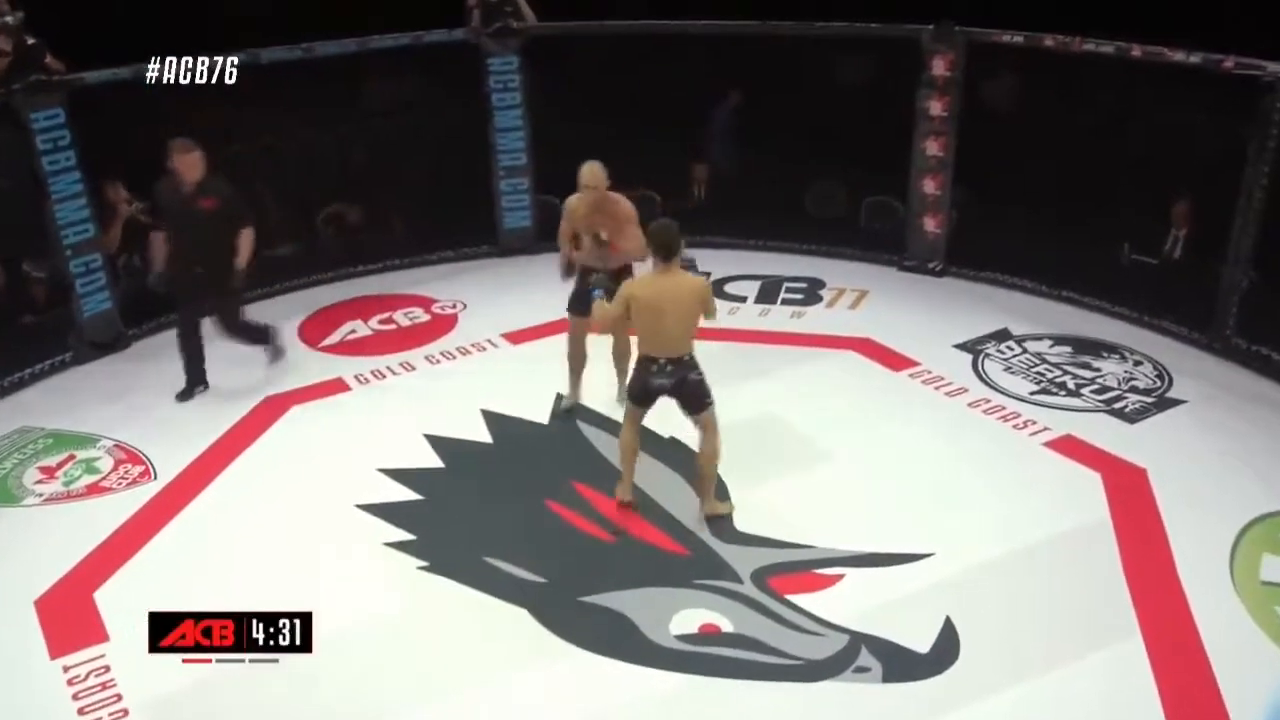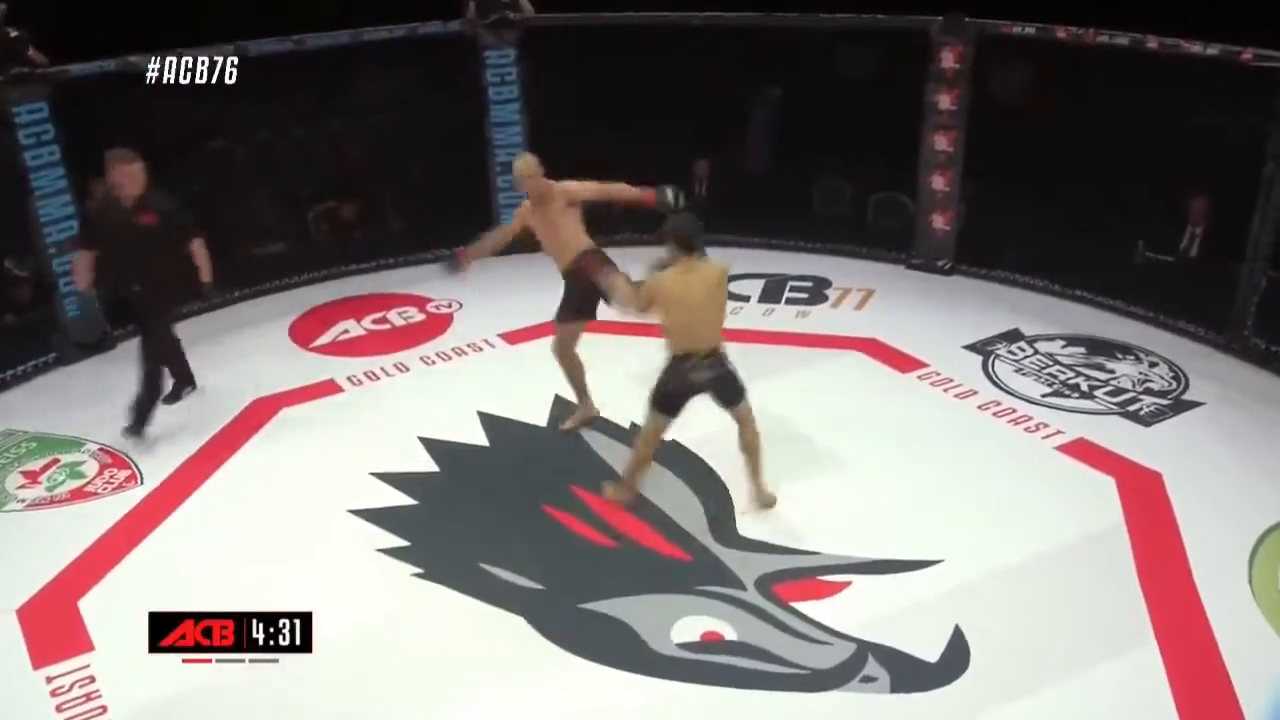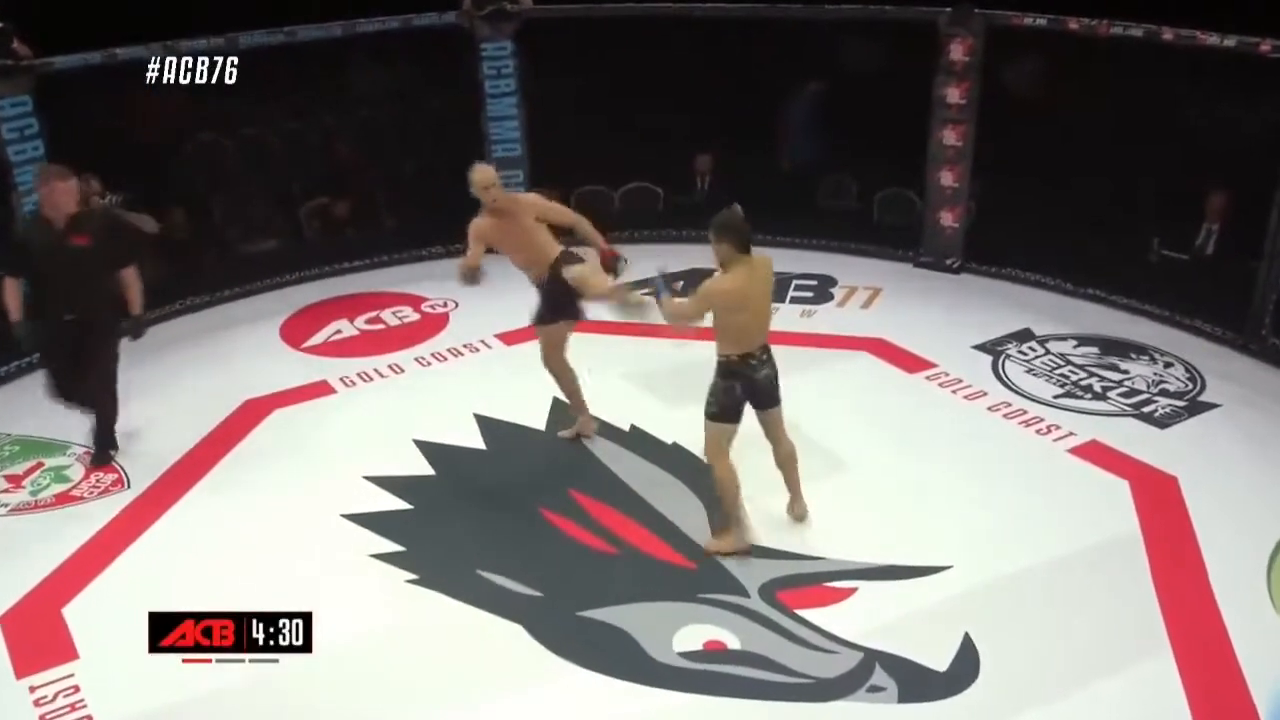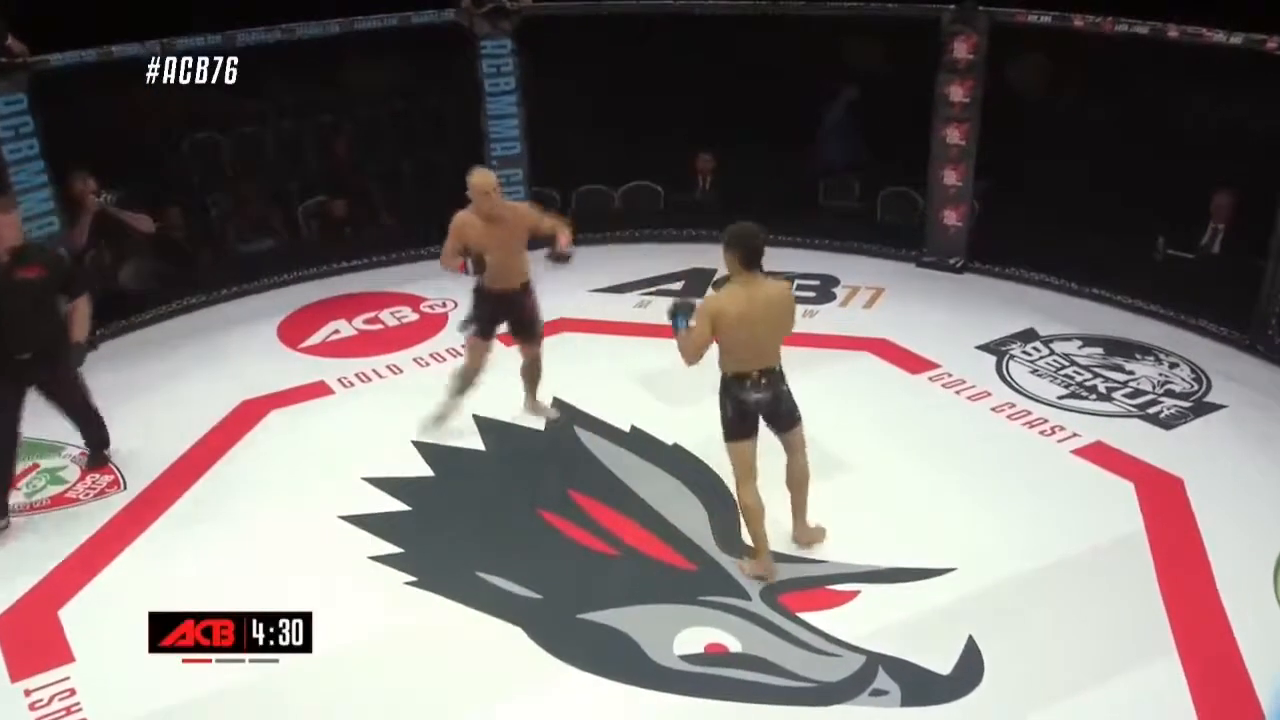
dt=0.3s
person 1, frame 1
left shoulder: (633, 288)
right shoulder: (699, 285)
left elbow: (600, 323)
right elbow: (710, 314)
left wrist: (598, 294)
left hip: (648, 369)
right hip: (684, 369)
left knee: (631, 422)
right knee: (709, 430)
left ankle: (625, 488)
right ankle: (708, 502)
person 1, frame 2
left shoulder: (658, 282)
right shoulder: (718, 272)
left elbow: (634, 303)
left wrist: (611, 278)
left hip: (681, 369)
right hip: (716, 366)
left knee: (652, 432)
right knee: (746, 421)
left ankle: (624, 489)
right ankle: (759, 489)
person 1, frame 3
left shoulder: (717, 288)
right shoulder: (765, 265)
left elbow: (678, 318)
left wrist: (663, 296)
right wrist: (737, 224)
left hip: (733, 372)
right hip: (764, 364)
left knee: (717, 453)
right knee: (778, 434)
left ankle: (737, 532)
right ankle: (797, 502)
person 1, frame 4
left shoulder: (715, 303)
right shoulder: (783, 291)
left elbow: (691, 355)
left wrist: (681, 323)
left hip: (736, 392)
right hip: (774, 385)
left knee: (746, 478)
right knee: (796, 451)
left ankle: (761, 558)
right ankle: (802, 528)
person 2, frame 1
left shoulder: (221, 191)
right shoulder: (164, 194)
left elbow: (246, 230)
right elbow: (159, 233)
left wrist: (239, 268)
right wrist: (159, 269)
left hip: (220, 271)
right hip: (184, 274)
left knee: (231, 325)
right knee: (187, 328)
left ankle: (267, 337)
right ankle: (195, 380)
person 2, frame 2
left shoulder: (163, 205)
right shoulder: (101, 212)
left elbow: (193, 241)
right elbow: (85, 252)
left wrist: (206, 279)
right wrist: (82, 292)
left hip: (162, 290)
right hip: (131, 293)
left knee: (152, 349)
right knee: (161, 340)
left ankle: (141, 415)
right ankle: (184, 381)
person 2, frame 3
left shoulder: (99, 224)
right shoulder: (26, 234)
left elbow: (126, 269)
left wrist: (135, 313)
left hip: (99, 320)
right hip: (55, 324)
left knee: (99, 384)
right knee: (65, 387)
left ankle: (105, 443)
person 2, frame 4
left shoulder: (44, 259)
left elbow: (78, 299)
left wrist: (77, 343)
left hip: (49, 355)
left knee: (77, 407)
left ankle: (99, 448)
person 3, frame 1
left shoulder: (623, 208)
right shoulder: (572, 205)
left elbow: (640, 251)
right elbow: (564, 238)
left wrist: (609, 244)
right wrist: (568, 258)
left hip: (618, 273)
right hip: (588, 273)
left knee: (620, 334)
right knee: (575, 336)
left ankle: (622, 384)
right ankle: (573, 390)
person 3, frame 2
left shoulder: (566, 191)
right shoulder: (526, 211)
left elbow: (610, 190)
right elbow: (500, 237)
left wrist: (650, 196)
right wrist: (467, 255)
left hip: (591, 266)
right hip: (575, 282)
right knee: (562, 349)
right ankle: (585, 408)
person 3, frame 3
left shoulder: (529, 202)
right shoulder: (479, 227)
left elbow: (575, 221)
right elbow: (471, 262)
left wrist: (605, 249)
right wrist: (469, 270)
left hip: (563, 267)
right hip: (547, 289)
left knee: (589, 283)
right knee: (551, 359)
right ankle: (584, 420)
person 3, frame 4
left shoulder: (522, 212)
right shoulder: (463, 221)
left elbow: (560, 227)
right elbow: (446, 260)
left wrist: (562, 246)
right wrist: (464, 264)
left hip: (521, 292)
right hip: (487, 295)
left knee: (533, 355)
right knee: (474, 363)
left ankle: (531, 400)
right ankle: (451, 403)
